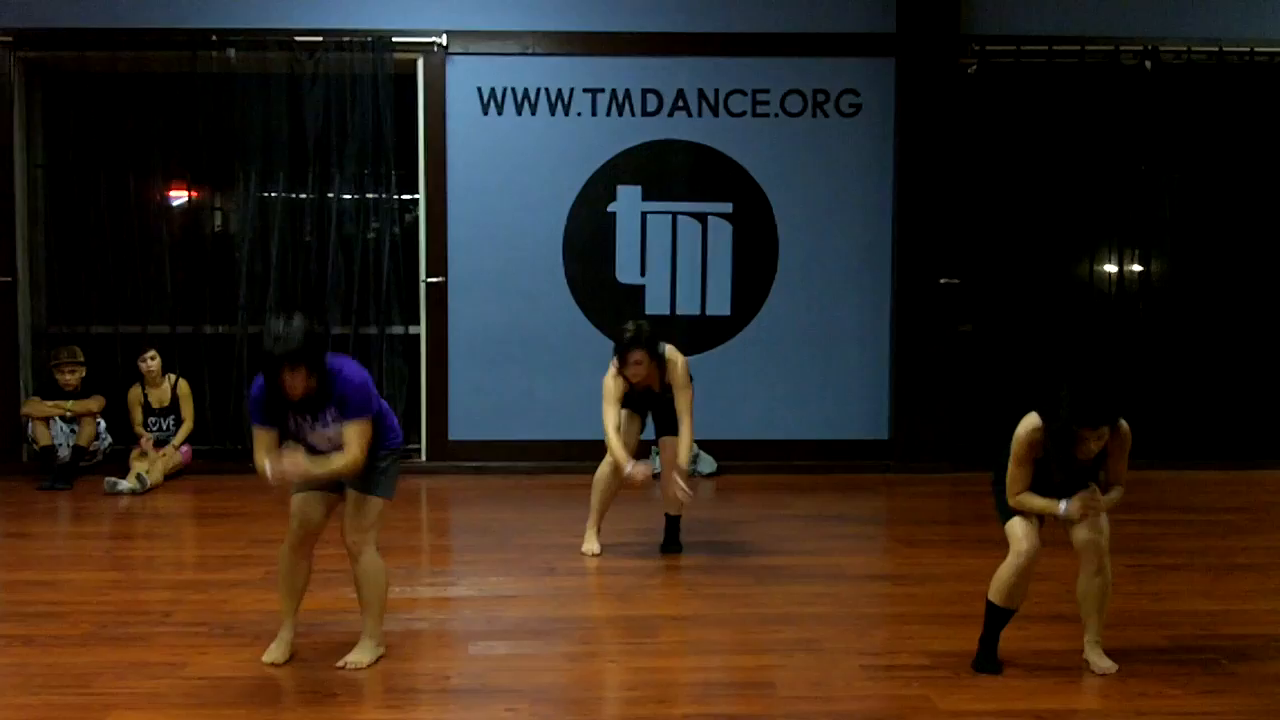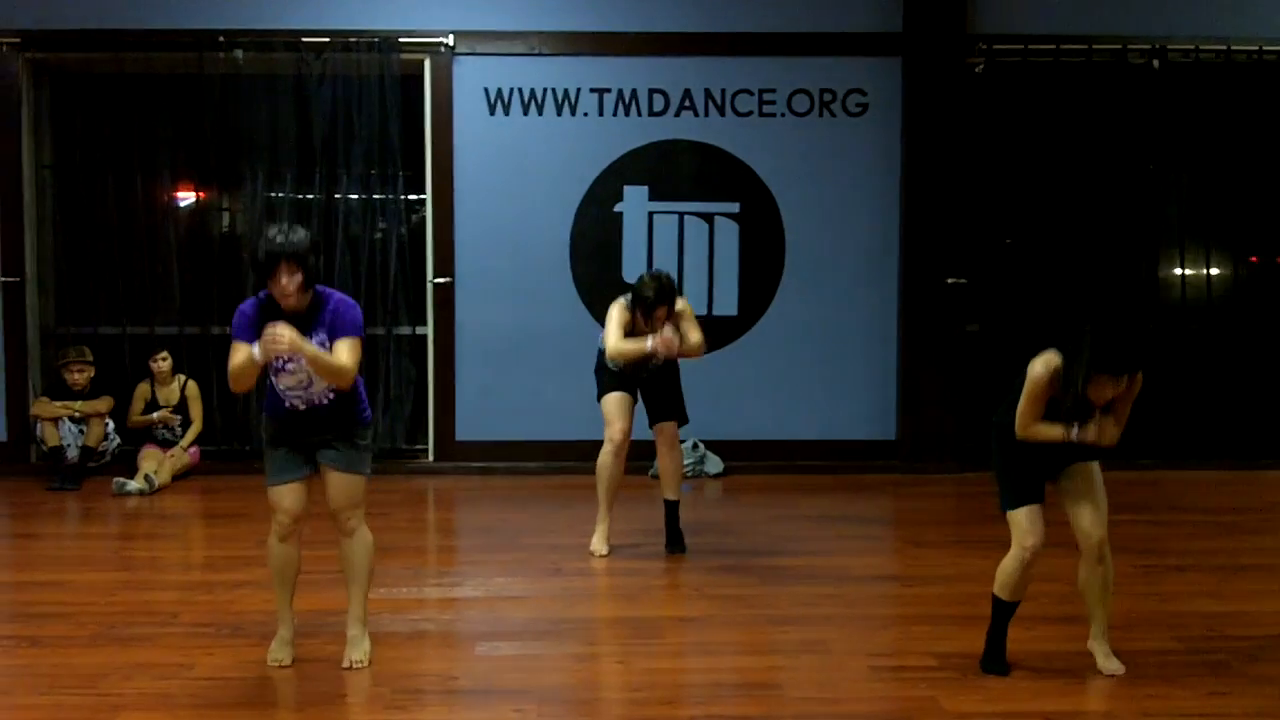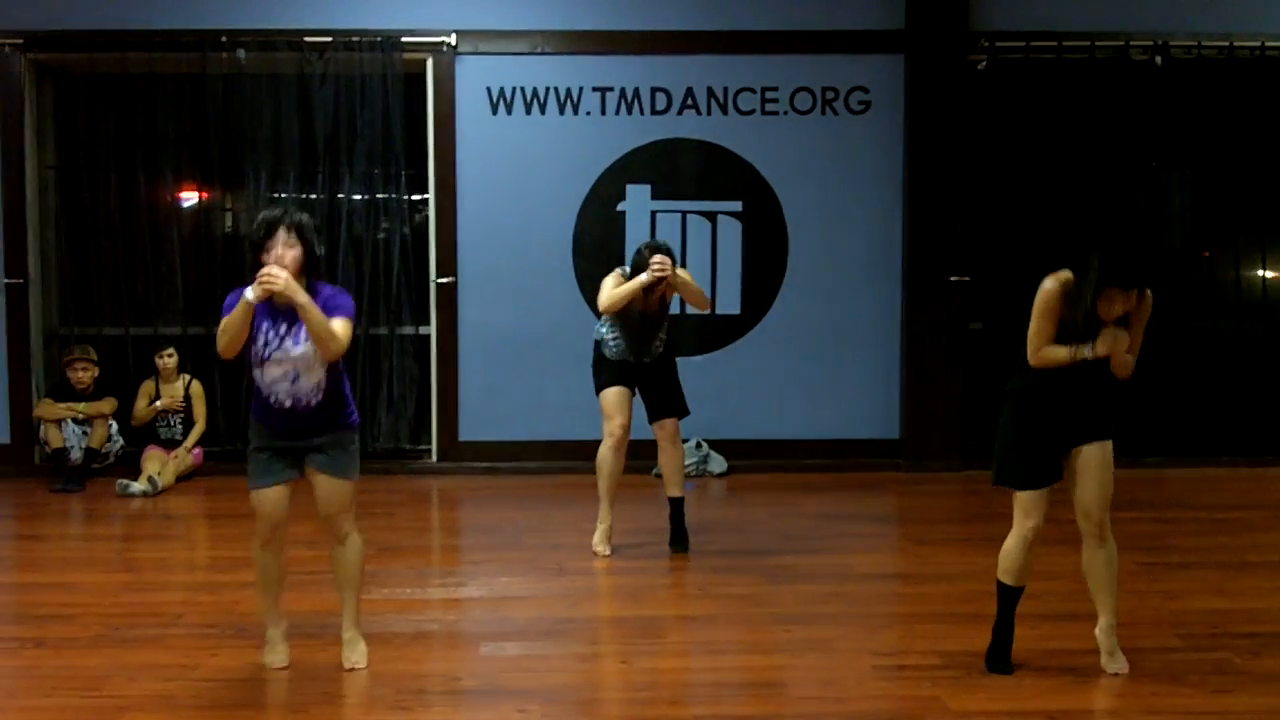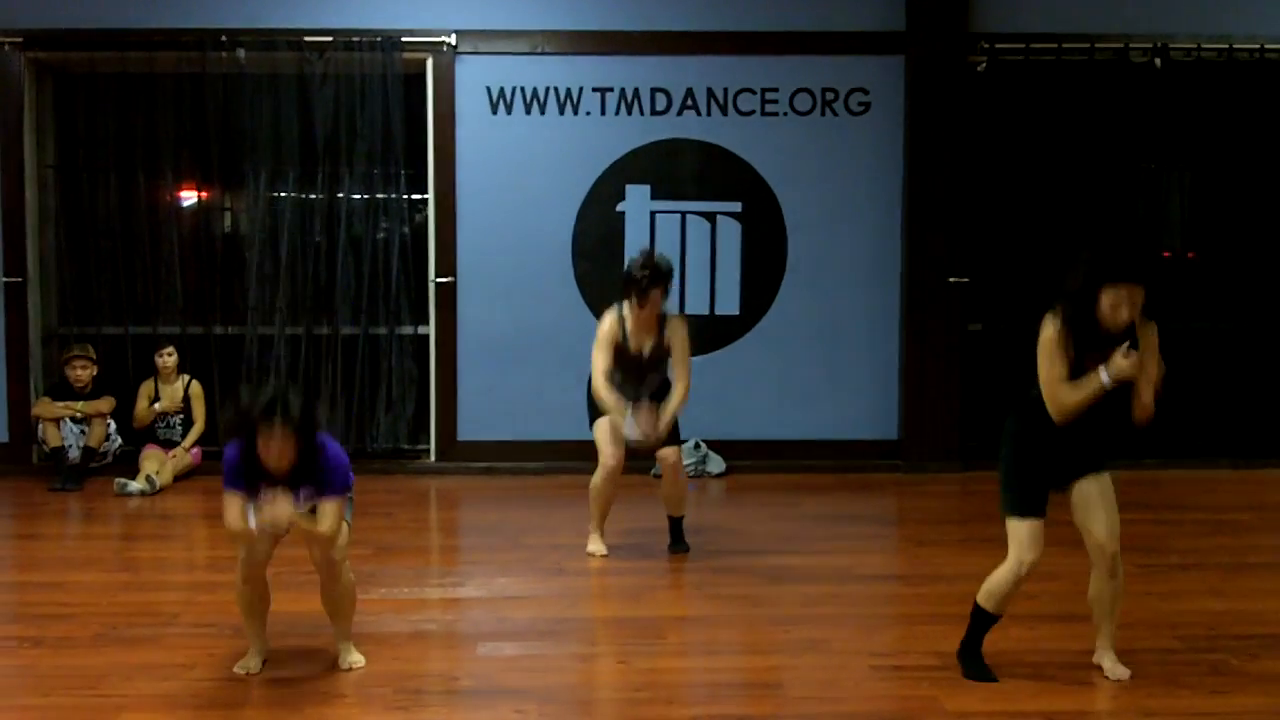
dt=0.3s
person 1, frame 1
left shoulder: (350, 380)
right shoulder: (264, 389)
left elbow: (354, 458)
right elbow: (262, 456)
left wrist: (310, 470)
right wrist: (276, 468)
left hip: (373, 452)
right hip: (315, 458)
left knee: (358, 541)
right knee: (298, 536)
left ankle: (372, 639)
right ankle: (287, 631)
person 1, frame 2
left shoulder: (340, 308)
right shoulder: (251, 313)
left elbow: (345, 374)
right elbow: (237, 381)
left wrist: (301, 347)
right wrist: (260, 353)
left hip: (342, 427)
right hip: (284, 431)
left knee: (348, 518)
right knee: (284, 521)
left ankle: (357, 626)
right ankle: (284, 626)
person 1, frame 3
left shoulder: (333, 300)
right shoulder: (243, 300)
left elbow: (334, 349)
right elbow: (226, 349)
left wrist: (299, 298)
right wrist: (252, 296)
left hip: (331, 431)
right hip: (271, 434)
left knee: (340, 523)
right knee: (270, 527)
left ankle: (351, 633)
right ankle: (275, 629)
person 1, frame 4
left shoulder: (328, 459)
right shoulder: (238, 456)
left elbow: (326, 532)
right elbow: (233, 521)
left wrist: (297, 522)
right wrist: (258, 522)
left hip: (320, 513)
right hip: (265, 513)
left knee: (332, 557)
right knee: (249, 562)
left ankle: (345, 642)
right ankle: (257, 646)
person 2, frame 1
left shoulder: (1120, 433)
right shoulder: (1032, 431)
left elbow: (1116, 487)
right elbow: (1016, 496)
left wrist: (1100, 502)
right wrist: (1064, 508)
left hip: (1073, 487)
right hip: (1024, 488)
left knee: (1095, 546)
right knee: (1025, 549)
left ankle: (1092, 644)
right ankle: (987, 646)
person 2, frame 2
left shoulder: (1131, 380)
right shoulder: (1047, 371)
left elbow: (1113, 431)
right elbow: (1024, 428)
left wrist: (1103, 433)
right wrist: (1079, 431)
left hip: (1075, 443)
right hip: (1018, 443)
left knee: (1096, 538)
right knee: (1029, 543)
left ankle: (1099, 638)
right ankle: (995, 641)
person 2, frame 3
left shoulder: (1140, 300)
right shoulder: (1057, 289)
left elbow: (1125, 370)
right elbow: (1036, 354)
left wrist: (1115, 352)
right wrist: (1092, 349)
left hip: (1090, 410)
right hip: (1034, 407)
left knee: (1095, 524)
right knee: (1028, 526)
left ankle: (1107, 630)
right ankle: (1002, 635)
person 2, frame 4
left shoulder: (1142, 331)
right shoulder: (1059, 327)
left elbow: (1139, 414)
right elbow: (1059, 409)
left wrist: (1146, 388)
right wrist: (1108, 374)
left hip: (1086, 449)
right hip: (1033, 445)
left knee: (1107, 549)
right knee: (1024, 560)
left ankle: (1105, 650)
right ankle: (970, 646)
person 3, frame 1
left shoulder: (675, 363)
right shoulder: (615, 373)
left elbow: (685, 422)
right elbow: (610, 429)
left wrist: (681, 472)
right wrist: (628, 466)
left hip: (668, 398)
right hip: (632, 398)
left knee: (672, 459)
right knee: (617, 456)
left ankle: (672, 530)
right ankle: (592, 530)
person 3, frame 2
left shoulder: (680, 309)
right shoulder: (620, 310)
left elbow: (698, 344)
right elbow: (612, 348)
left wrist: (676, 345)
right wrist: (650, 343)
left hip: (660, 365)
right hip: (616, 367)
left knee: (669, 437)
right knee: (617, 436)
left ankle: (672, 523)
right ankle: (602, 525)
person 3, frame 3
left shoulder: (676, 278)
right shoulder: (617, 279)
left elbow: (703, 305)
right elbow: (604, 306)
left wrist: (675, 281)
right wrist: (645, 279)
left hip: (656, 359)
right hip: (614, 357)
left knee: (669, 433)
right knee: (617, 430)
left ankle: (677, 520)
right ankle: (604, 523)
person 3, frame 4
left shoulder: (674, 326)
right shoulder: (612, 323)
left elbow: (682, 384)
right elbow: (599, 385)
left wrist: (663, 420)
right wrist: (626, 419)
left hip: (654, 394)
right hip: (612, 394)
left knee: (672, 461)
right knee: (611, 462)
left ankle: (677, 532)
right ankle: (595, 532)
